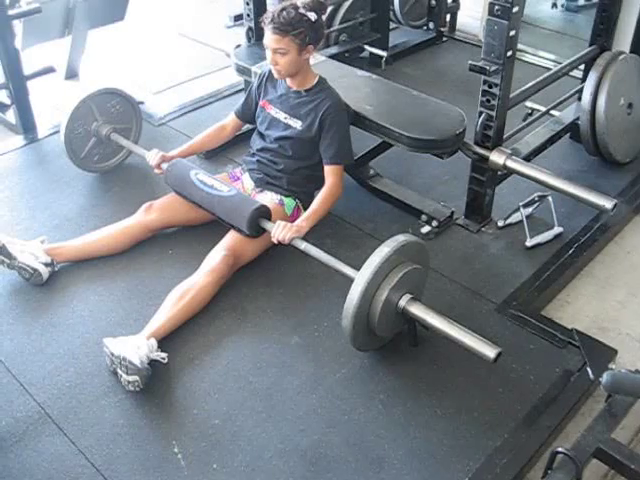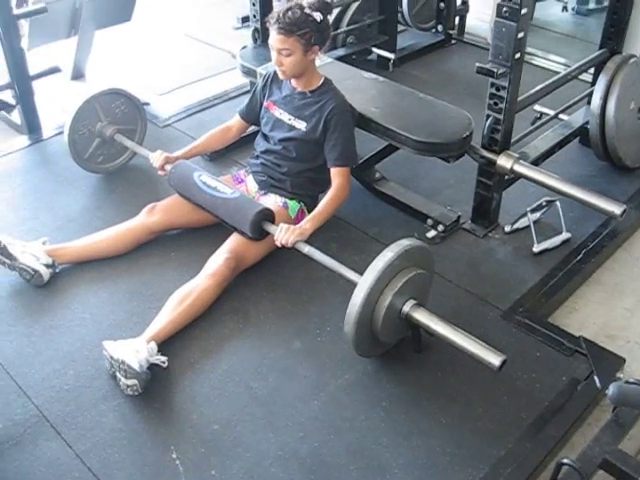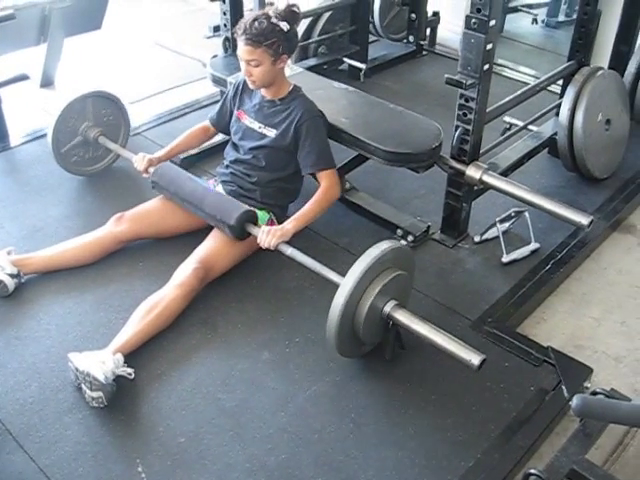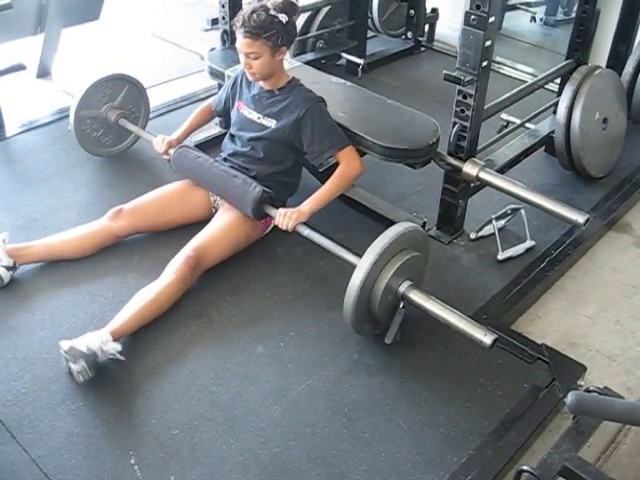
dt=0.5s
person 1, frame 1
left shoulder: (328, 107)
right shoulder: (267, 80)
left elbow: (333, 182)
right elbow: (228, 127)
left wrist: (302, 225)
right wrist: (173, 155)
left hip: (282, 198)
right hip: (245, 176)
left knee: (222, 258)
right knee: (151, 213)
left ankle: (142, 345)
right ankle: (45, 256)
person 1, frame 2
left shoulder: (333, 108)
right shoulder: (272, 81)
left elbow: (340, 184)
right elbow: (233, 129)
left wrist: (305, 228)
right wrist: (176, 156)
left hip: (287, 200)
right hip: (248, 179)
left knee: (225, 262)
right knee: (153, 215)
left ankle: (142, 349)
right ankle: (45, 258)
person 1, frame 3
left shoulder: (304, 116)
right shoulder: (242, 89)
left elbow: (330, 186)
right elbow: (208, 128)
left wrist: (288, 228)
right wrist: (159, 157)
left hip: (257, 209)
right hip: (219, 188)
left knee: (192, 273)
right knee: (122, 224)
left ankle: (109, 360)
person 1, frame 4
left shoulder: (305, 106)
right shoulder: (242, 80)
left elbow: (352, 164)
right elbow: (210, 107)
left wrist: (303, 209)
right wrist: (176, 138)
left knee: (188, 262)
right knee: (120, 217)
left ankle: (102, 342)
